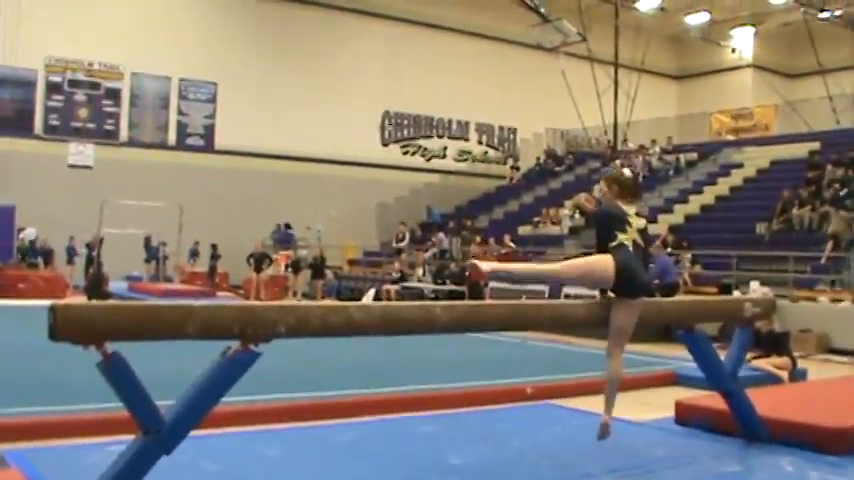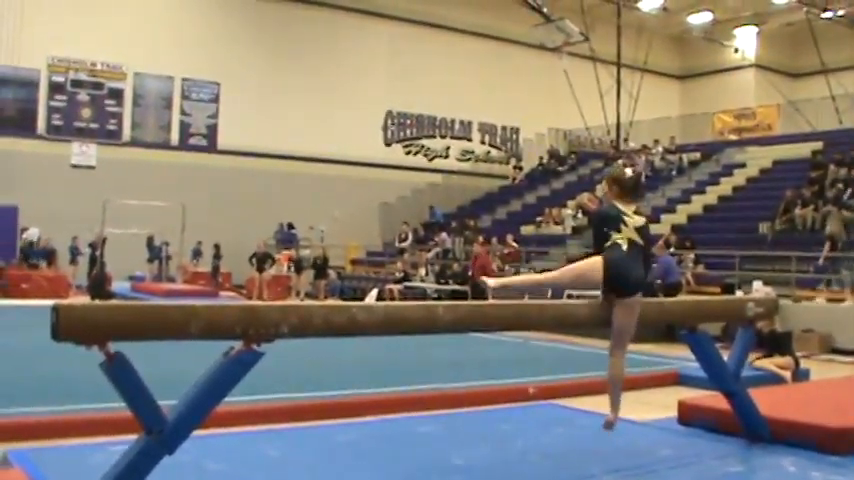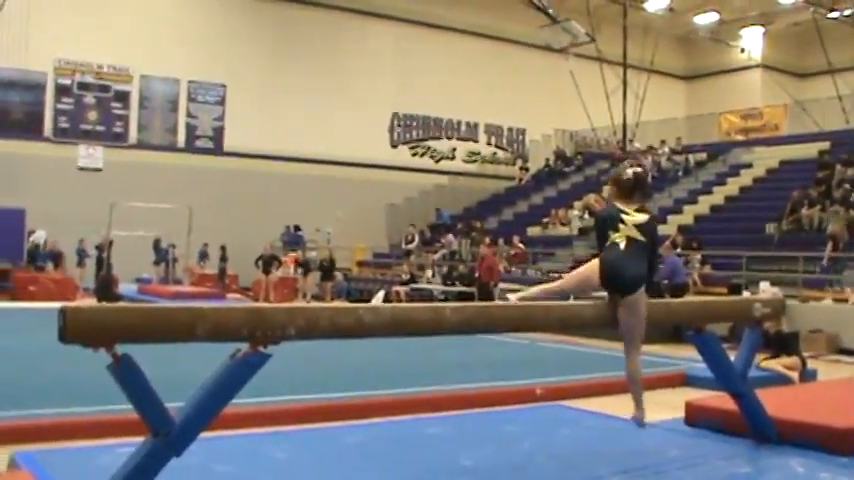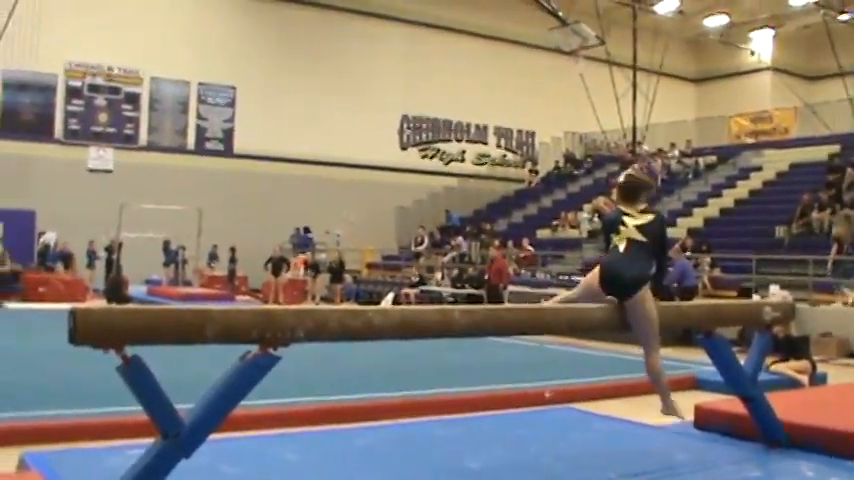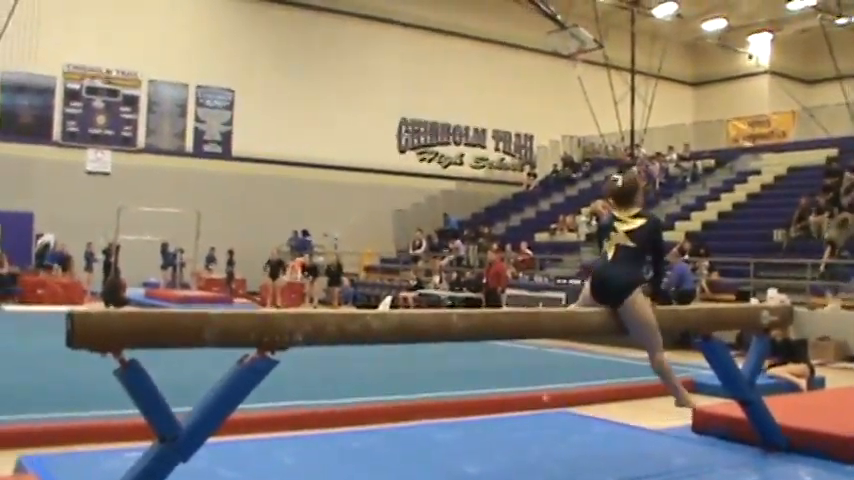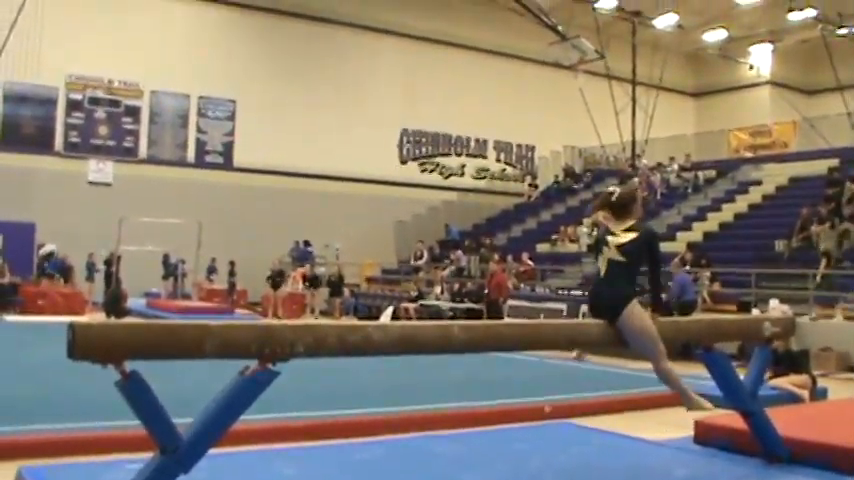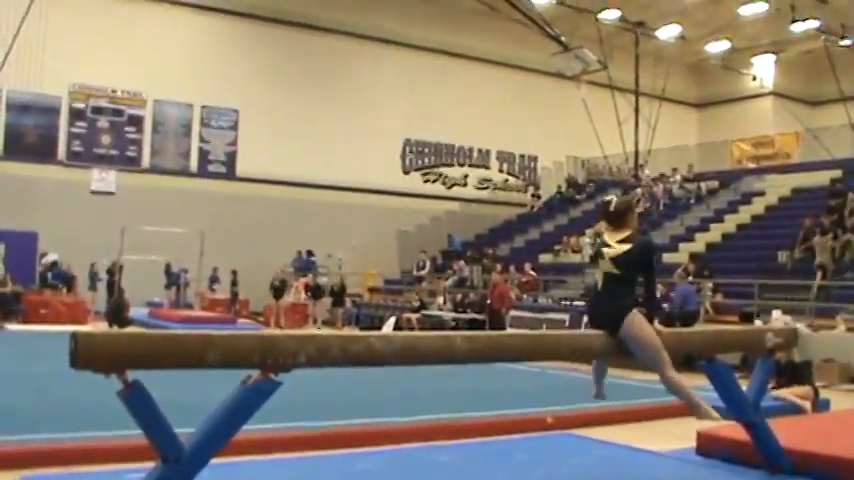
dt=0.1s
person 1, frame 1
left shoulder: (604, 212)
right shoulder: (640, 221)
left hip: (615, 267)
right hip: (637, 285)
left knee: (546, 269)
right knee: (615, 352)
left ankle: (493, 268)
right ankle: (607, 415)
person 1, frame 2
left shoulder: (603, 212)
right shoulder: (643, 220)
right elbow: (646, 261)
left hip: (610, 266)
right hip: (634, 281)
left knee: (546, 278)
right knee: (618, 351)
left ankle: (499, 283)
right ankle: (614, 411)
person 1, frame 3
left shoulder: (601, 215)
right shoulder: (649, 221)
right elbow: (652, 262)
right wrist: (641, 286)
left hip: (607, 268)
right hip: (632, 283)
left knee: (555, 287)
right knee: (633, 350)
left ankle: (519, 298)
right ankle: (638, 409)
person 1, frame 4
left shoulder: (610, 218)
right shoulder: (659, 220)
right elbow: (662, 261)
right wrist: (655, 292)
left hip: (608, 272)
right hip: (636, 283)
left knee: (572, 297)
right knee: (651, 348)
right ankle: (667, 402)
person 1, frame 5
left shoulder: (607, 221)
right shoulder: (652, 224)
right elbow: (658, 264)
right wrist: (655, 293)
left hip: (599, 280)
right hip: (625, 287)
left knee: (580, 310)
right knee: (655, 349)
right ankle: (680, 395)
person 1, frame 6
left shoulder: (603, 233)
right shoulder: (649, 236)
right elbow: (655, 275)
right wrist: (656, 307)
left hip: (597, 298)
right hip: (621, 301)
right knee: (659, 358)
right ankle: (690, 399)
person 1, frame 7
left shoulder: (602, 242)
right shoulder: (644, 246)
right elbow: (649, 285)
right wrist: (650, 318)
left hip: (596, 310)
right hip: (622, 313)
left knee: (604, 356)
right knee: (664, 366)
left ankle: (598, 387)
right ankle: (700, 407)
